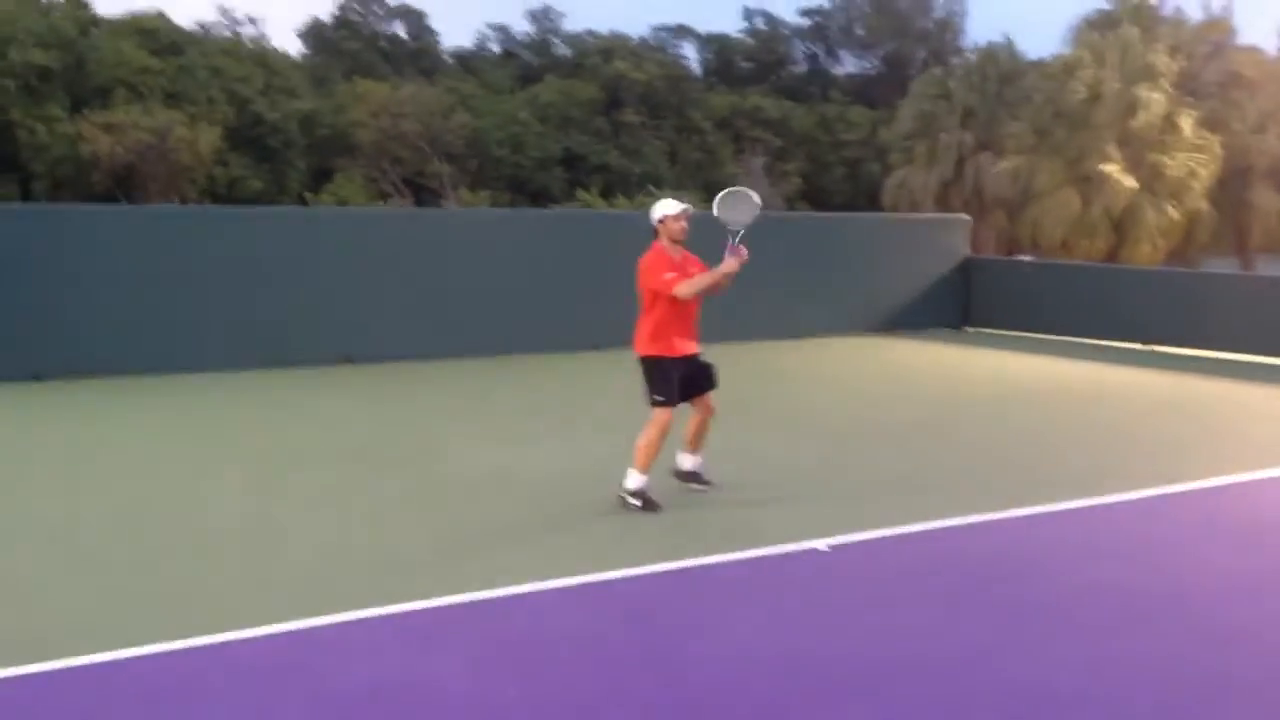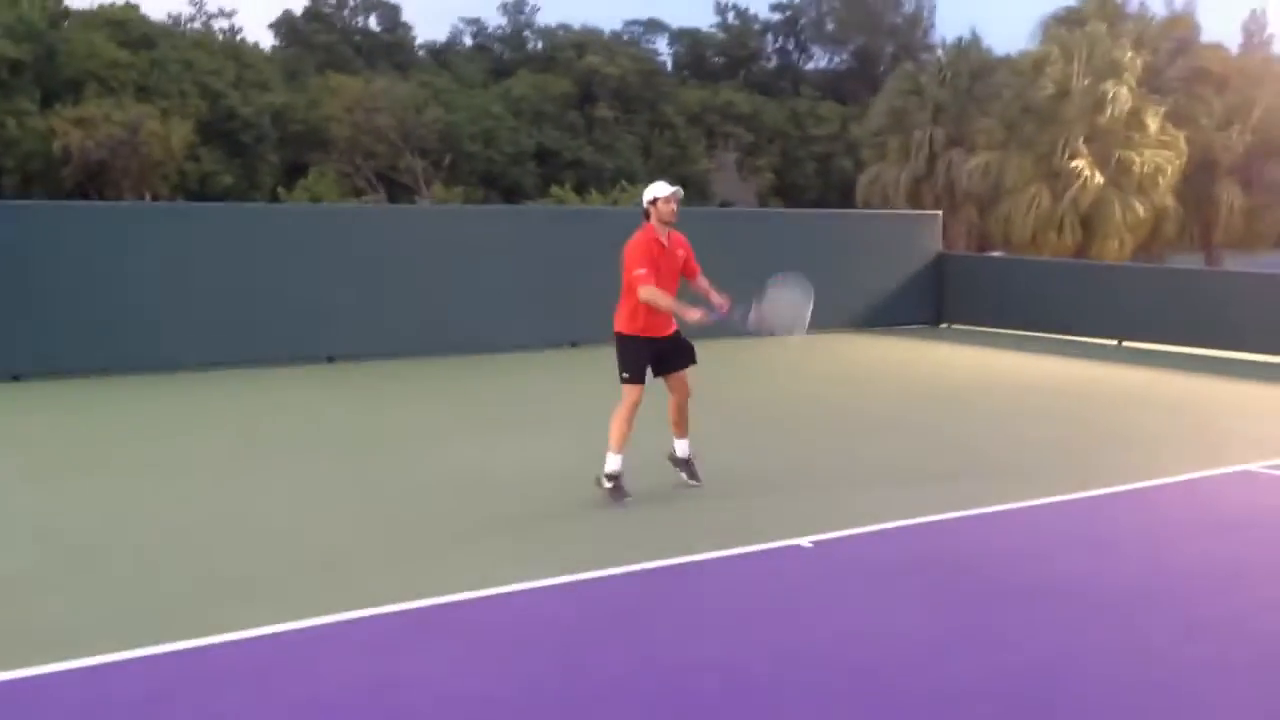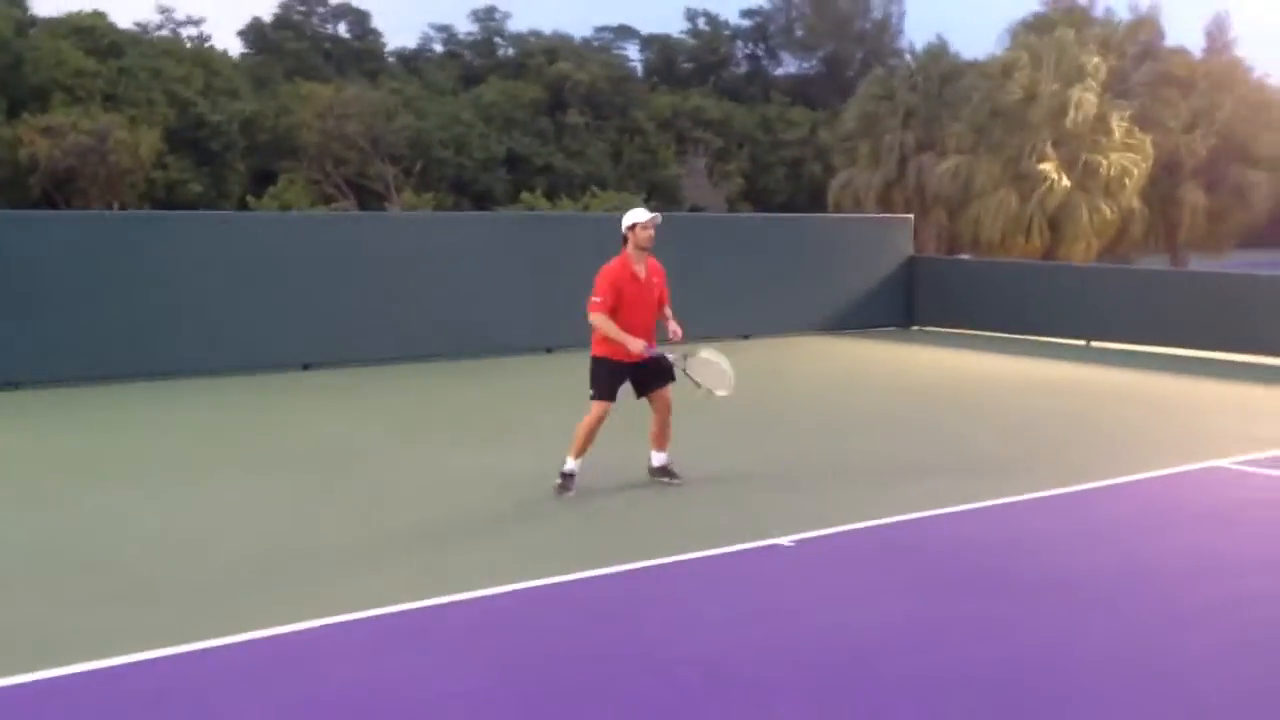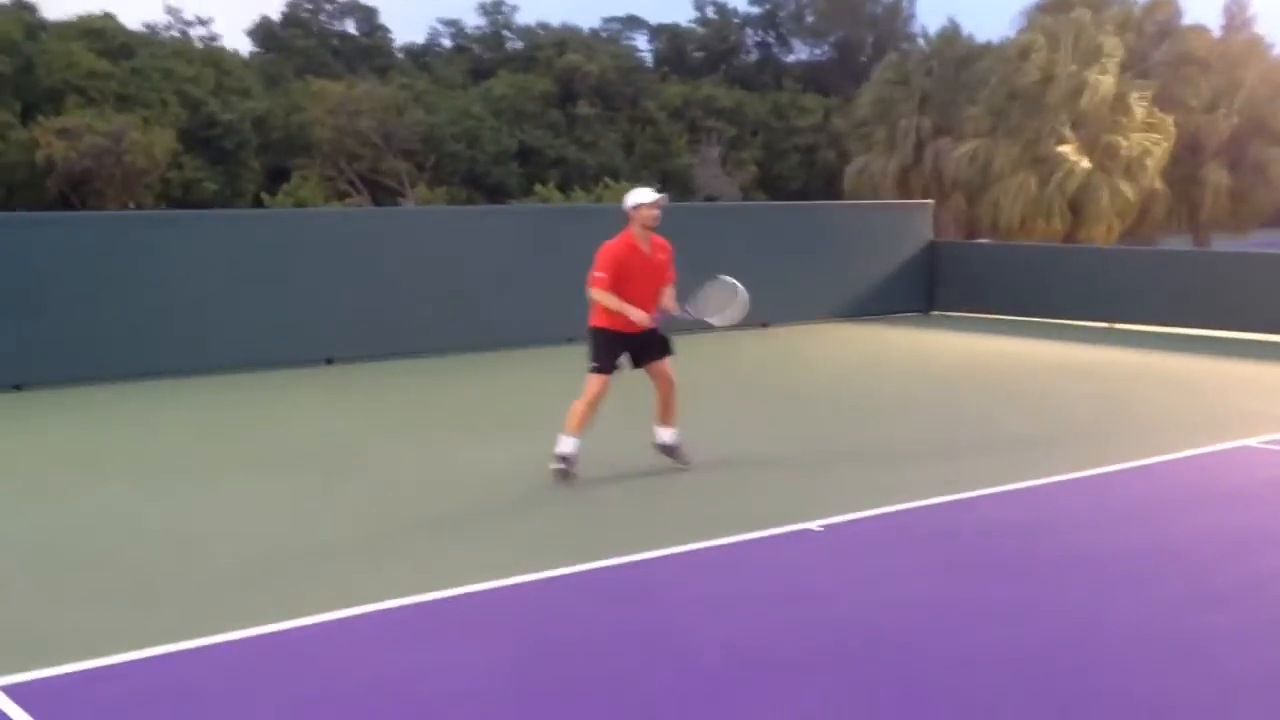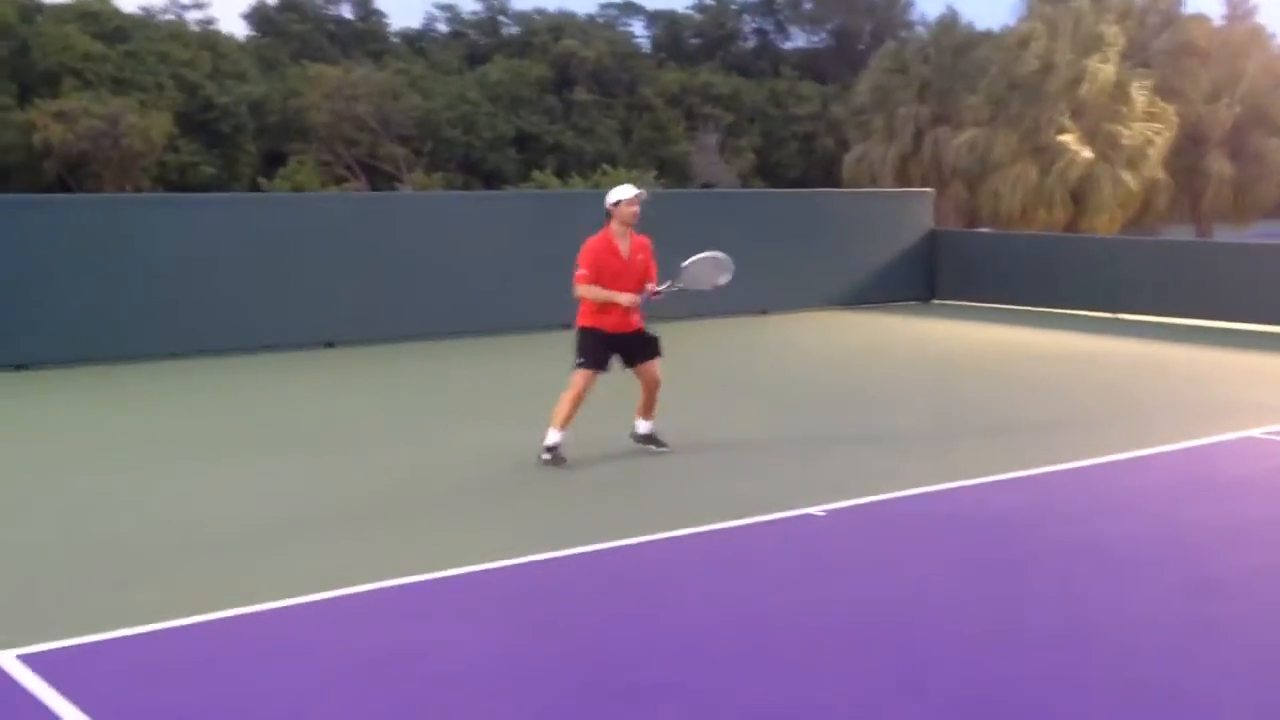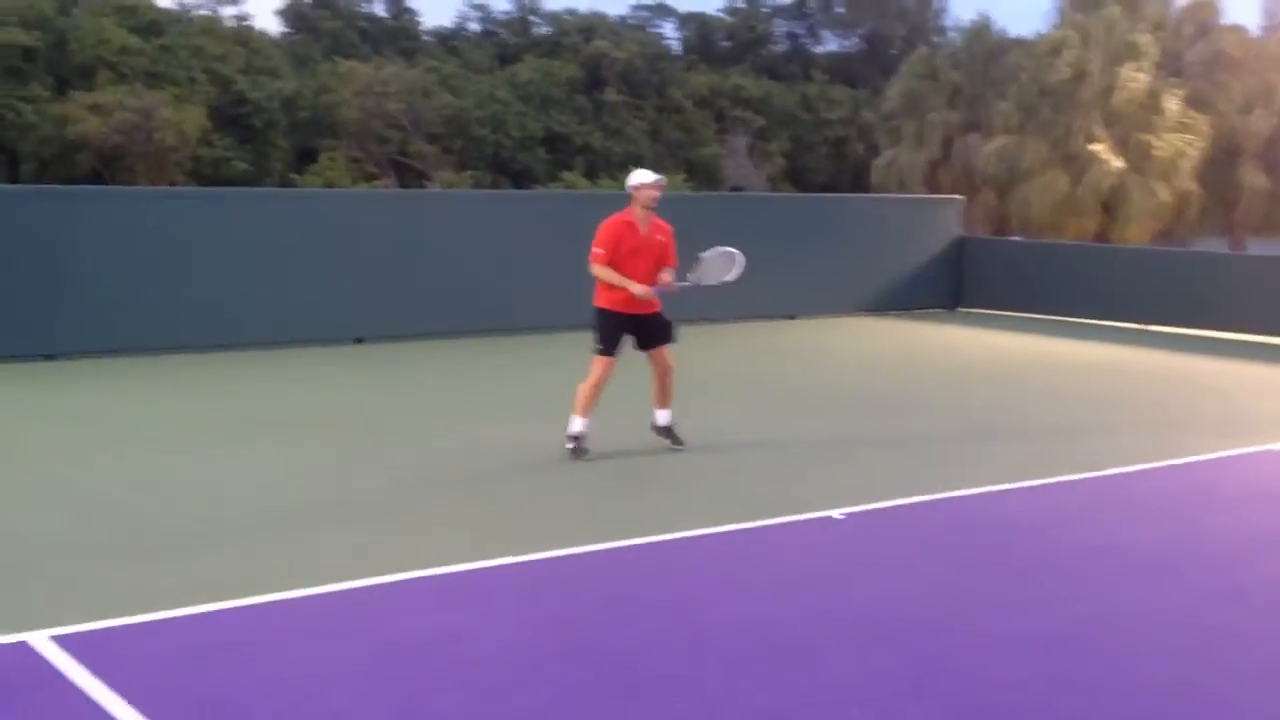
dt=0.2s
person 1, frame 1
left shoulder: (689, 259)
right shoulder: (653, 261)
left elbow: (713, 285)
right elbow: (684, 290)
left wrist: (729, 268)
right wrist: (722, 270)
left hip: (686, 349)
right hip: (658, 352)
left knee: (705, 409)
right knee: (662, 419)
left ankle: (686, 466)
right ankle: (633, 487)
person 1, frame 2
left shoulder: (680, 241)
right shoulder: (639, 244)
left elbow: (693, 275)
right elbow: (645, 292)
left wrist: (713, 295)
right wrist: (684, 311)
left hip: (666, 330)
right hip: (634, 331)
left knee: (681, 391)
right knee: (631, 398)
left ankle: (682, 455)
right ankle: (611, 472)
person 1, frame 3
left shoulder: (657, 269)
right shoulder: (611, 273)
left elbow: (661, 305)
right elbow: (596, 317)
left wrist: (671, 322)
right wrist: (628, 340)
left hip: (644, 352)
right hip: (610, 354)
left knee: (664, 405)
right knee: (598, 413)
left ankle: (659, 464)
right ankle: (569, 469)
person 1, frame 4
left shoulder: (662, 247)
right shoulder: (613, 250)
left elbow: (666, 284)
right elbow: (596, 292)
left wrist: (668, 300)
right wrist: (630, 311)
left hip: (644, 326)
right hip: (608, 326)
left knee: (666, 380)
right knee: (596, 389)
left ankle: (667, 440)
right ankle: (564, 452)
person 1, frame 5
left shoulder: (644, 245)
right shoulder: (595, 246)
left elbow: (649, 282)
right elbow: (581, 290)
left wrist: (651, 289)
right wrist: (618, 297)
left hip: (630, 325)
right hip: (596, 326)
left knee: (653, 379)
right knee: (579, 385)
left ankle: (643, 430)
right ankle: (551, 443)
person 1, frame 6
left shoulder: (664, 231)
right shoulder: (613, 226)
left elbow: (667, 267)
right elbow: (596, 268)
left wrist: (665, 277)
right wrist: (631, 285)
left hip: (648, 308)
right hip: (612, 307)
left knee: (665, 366)
right knee: (600, 371)
left ankle: (663, 422)
right ankle: (575, 433)
